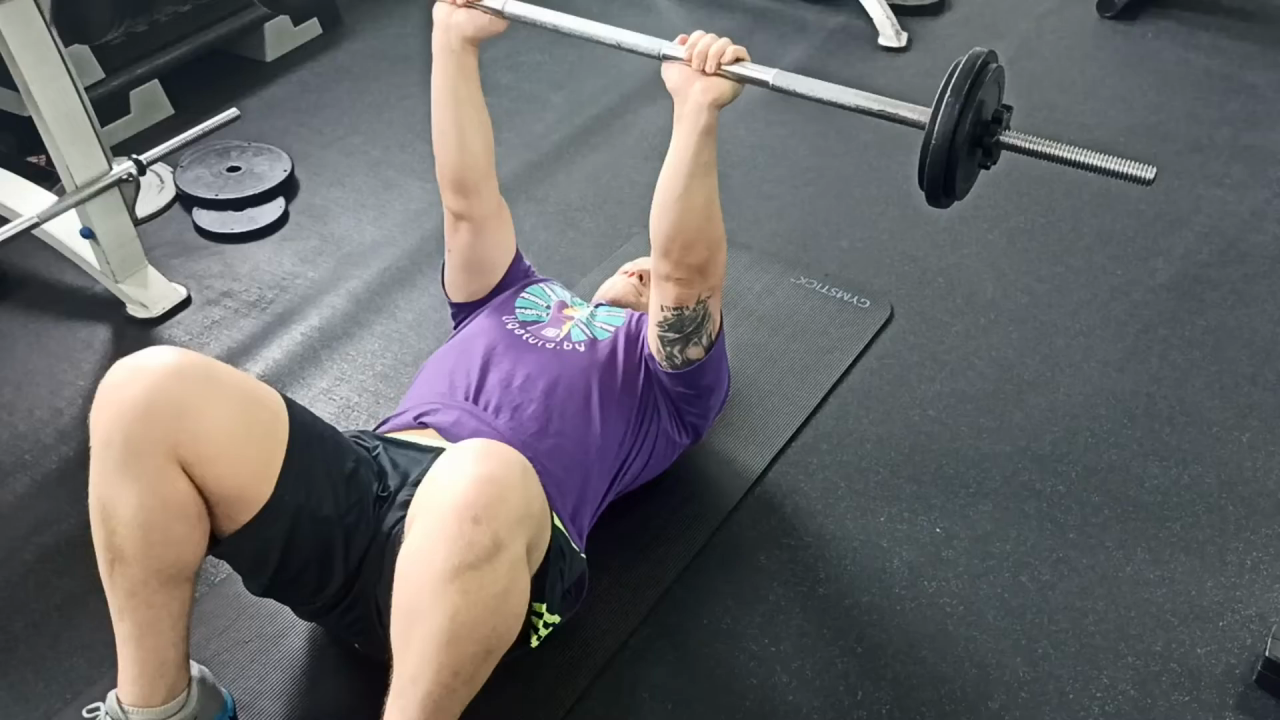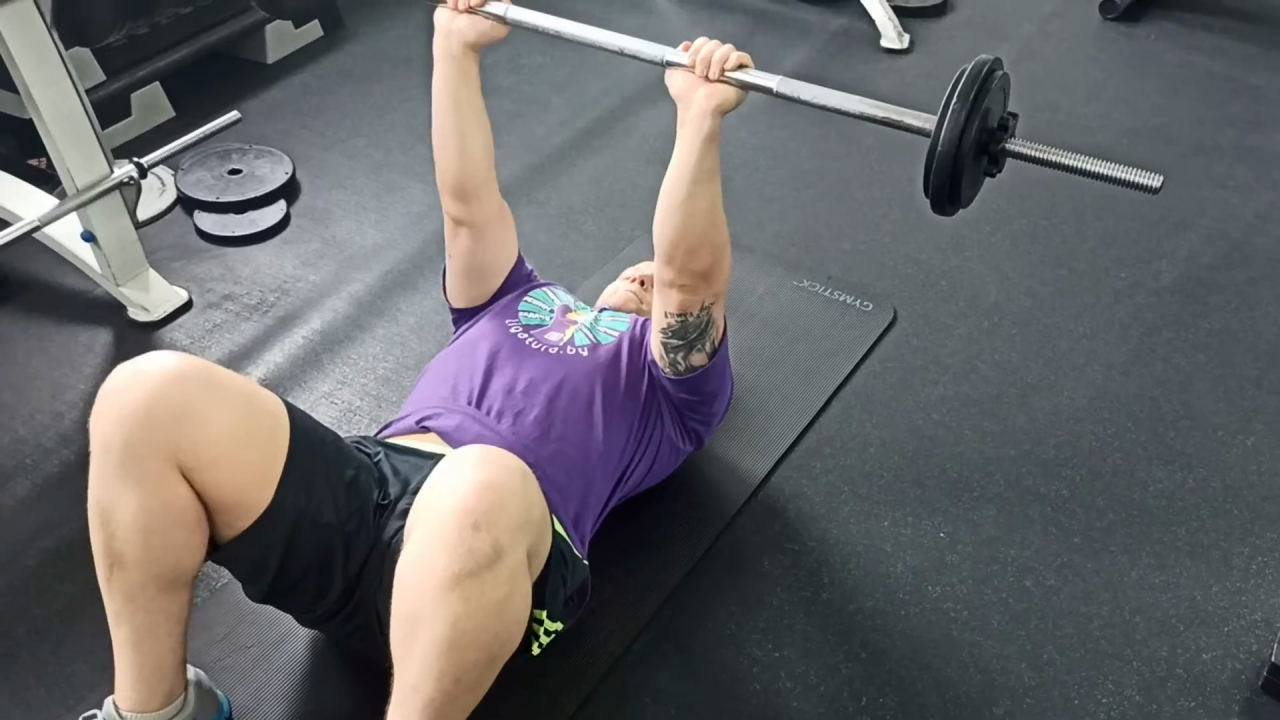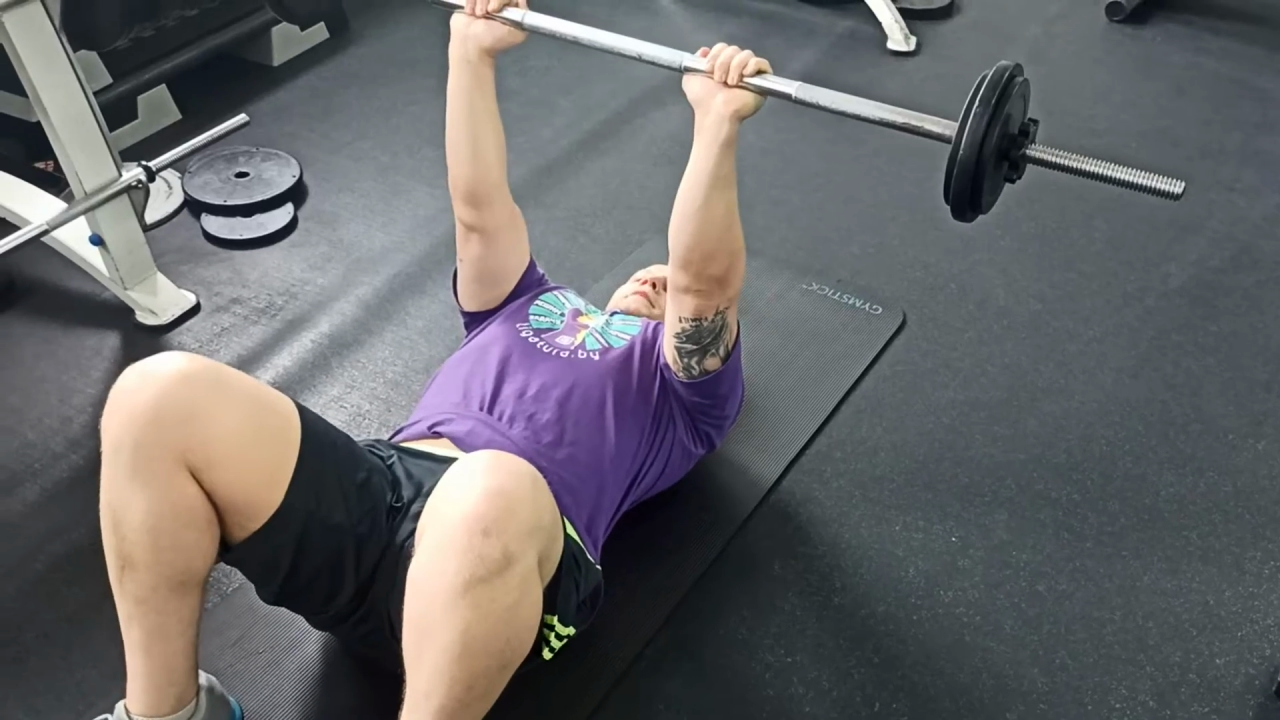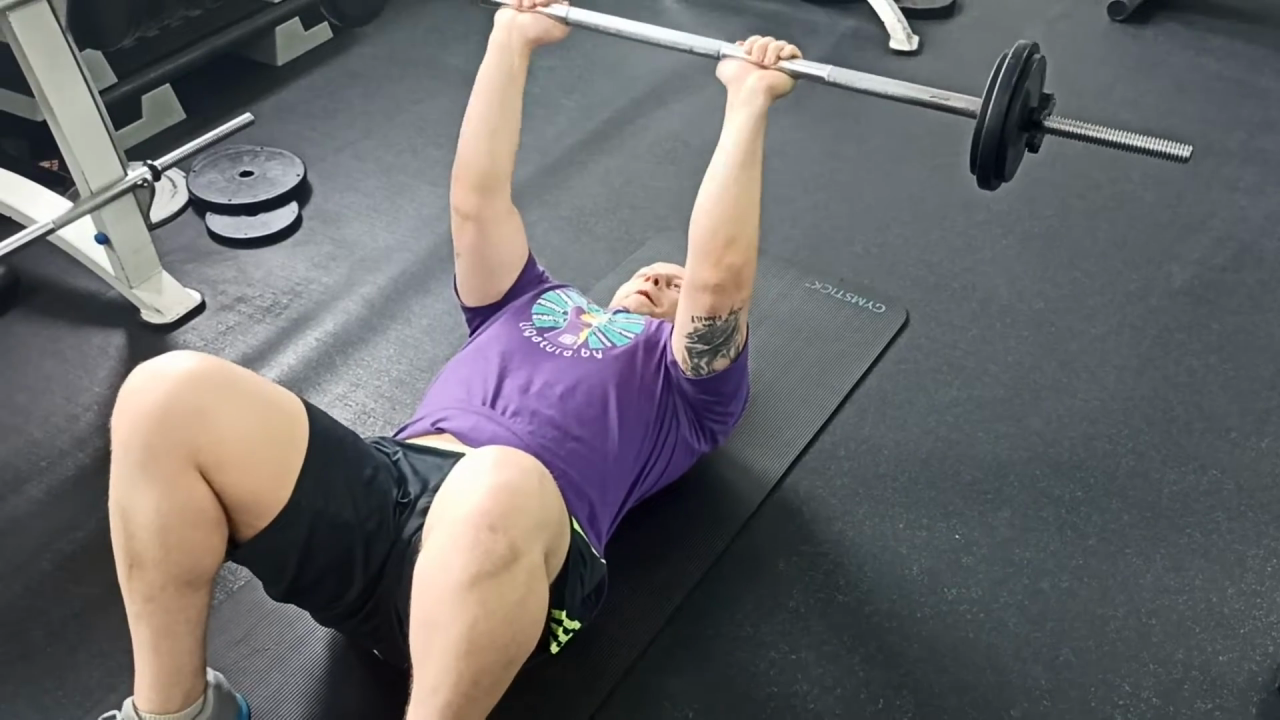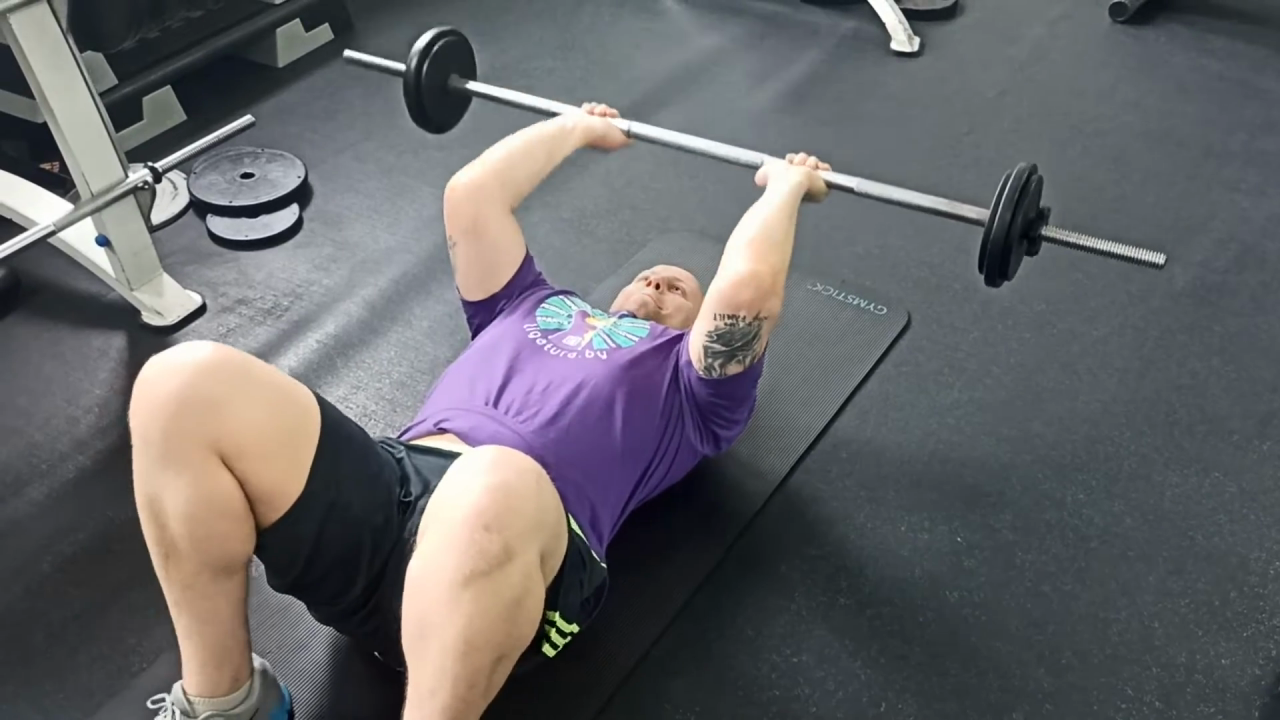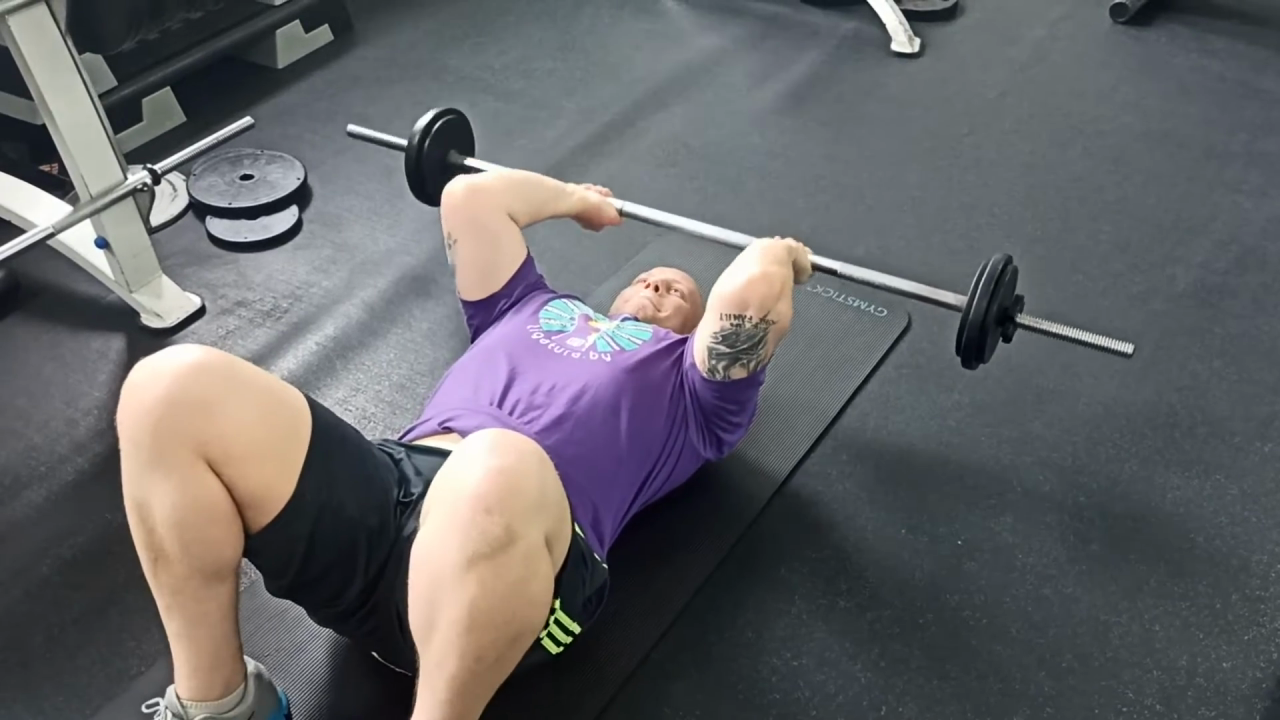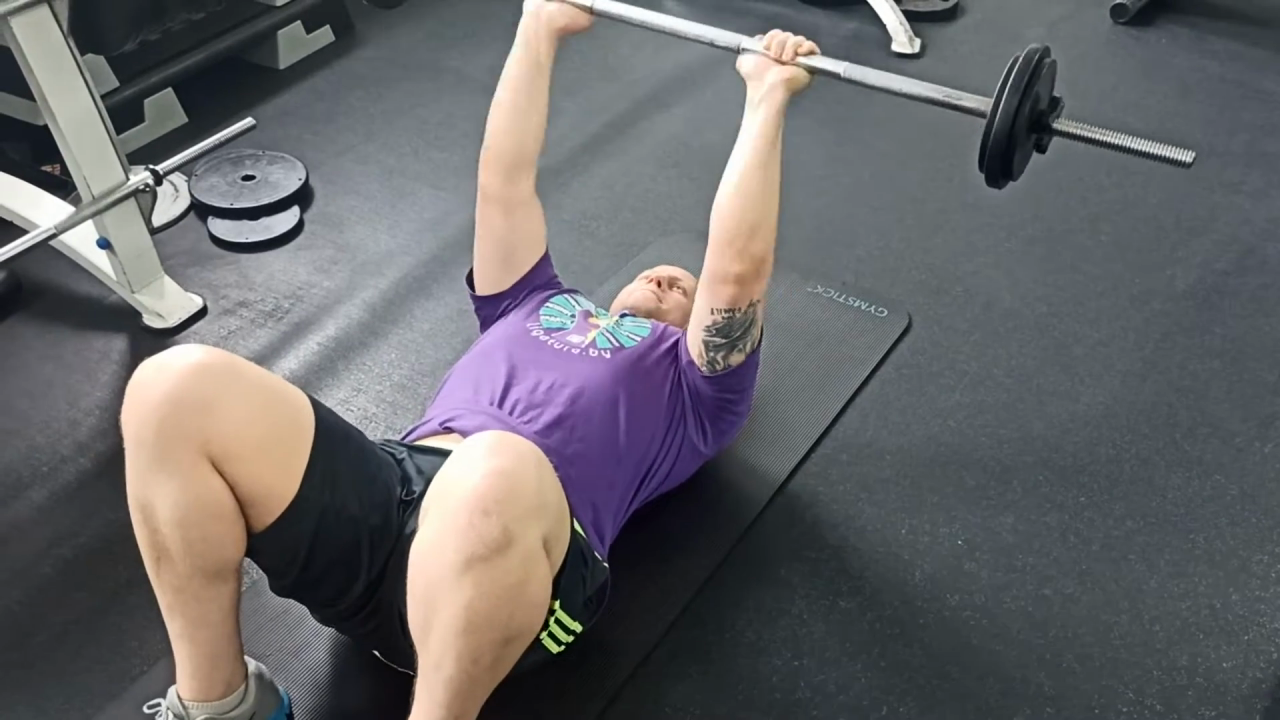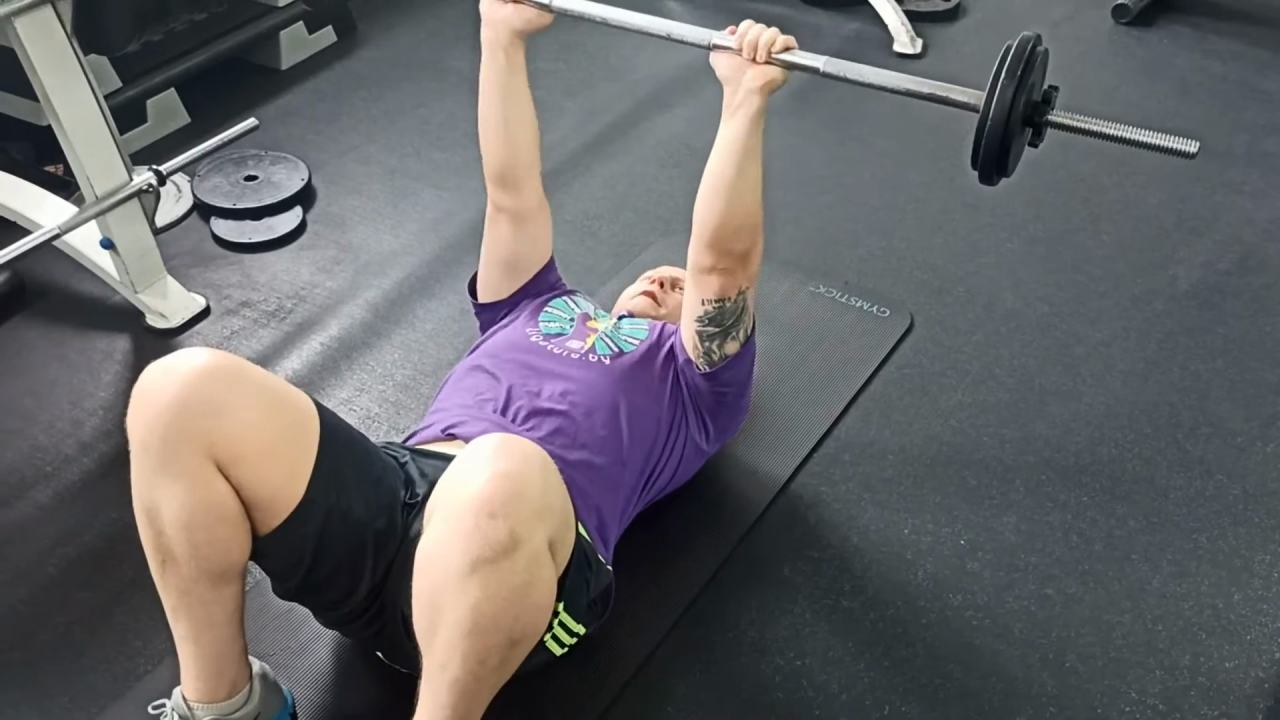
dt=0.5s
person 1, frame 1
left shoulder: (675, 374)
right shoulder: (519, 298)
left elbow: (688, 270)
right elbow: (468, 199)
left wrist: (695, 108)
left hip: (488, 517)
right hip: (364, 479)
left knee: (479, 481)
right knee: (149, 390)
person 1, frame 2
left shoulder: (678, 381)
right shoulder: (523, 304)
left elbow: (692, 277)
right elbow: (469, 204)
left wrist: (699, 116)
left hip: (491, 524)
right hip: (367, 483)
left knee: (480, 487)
right knee: (149, 395)
person 1, frame 3
left shoulder: (689, 385)
right shoulder: (531, 306)
left elbow: (706, 282)
right elbow: (480, 210)
left wrist: (717, 120)
left hip: (502, 526)
right hip: (377, 489)
left knee: (489, 497)
right knee: (158, 395)
person 1, frame 4
left shoulder: (689, 381)
right shoulder: (535, 305)
left elbow: (720, 277)
right elbow: (478, 201)
left wrist: (747, 101)
left hip: (506, 523)
right hip: (382, 485)
left knee: (494, 492)
right knee: (166, 395)
person 1, frame 5
left shoulder: (692, 378)
right shoulder: (534, 306)
left elbow: (747, 288)
right elbow: (471, 195)
left wrist: (787, 187)
right wrist: (576, 129)
left hip: (506, 523)
right hip: (383, 488)
left knee: (488, 502)
right knee: (184, 385)
person 1, frame 6
left shoulder: (693, 388)
right shoulder: (535, 309)
left elbow: (751, 298)
right elbow: (468, 198)
left wrist: (775, 255)
right wrist: (578, 199)
left hip: (513, 530)
right hip: (387, 488)
left knee: (494, 474)
right knee: (170, 389)
person 1, frame 7
left shoulder: (692, 383)
right shoulder: (537, 306)
left elbow: (736, 267)
right elbow: (504, 185)
left wrist: (767, 96)
left hip: (514, 524)
right hip: (389, 486)
left knee: (493, 478)
right knee: (176, 388)
person 1, frame 8
left shoulder: (694, 383)
right shoulder: (538, 310)
left elbow: (724, 262)
right elbow: (513, 195)
left wrist: (744, 97)
left hip: (516, 538)
right hip: (392, 491)
left knee: (500, 480)
right knee: (179, 391)
